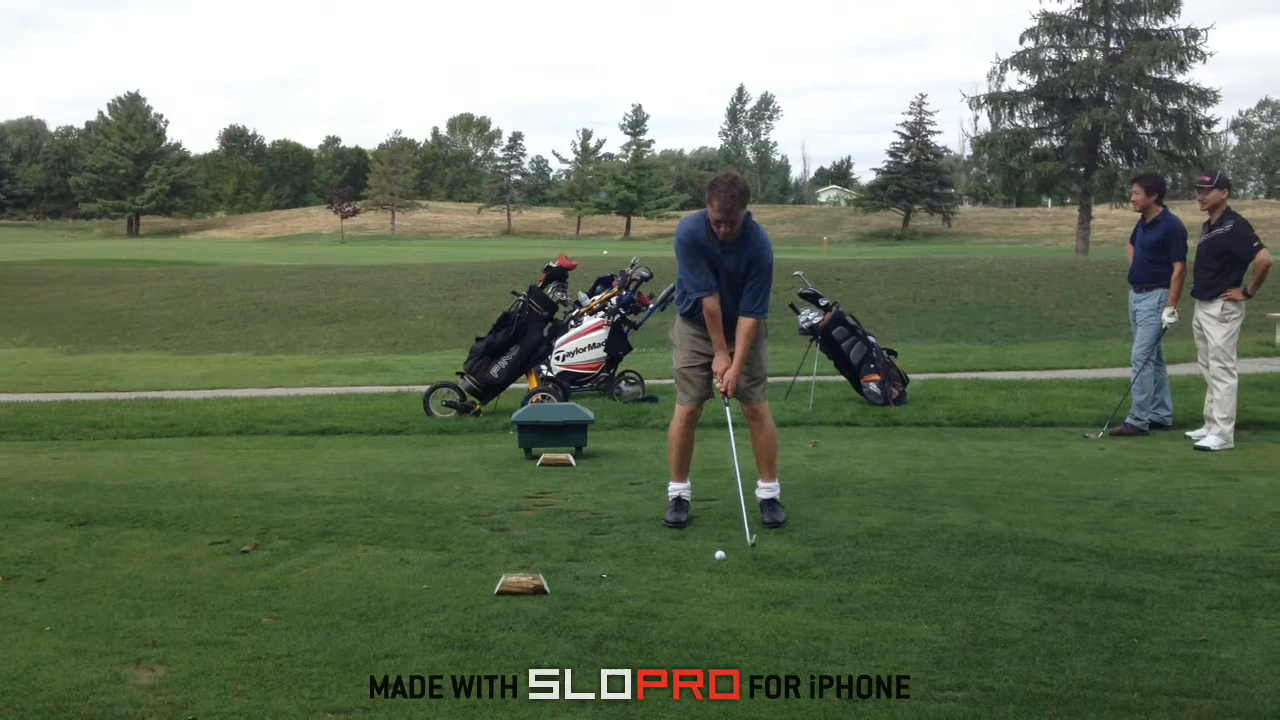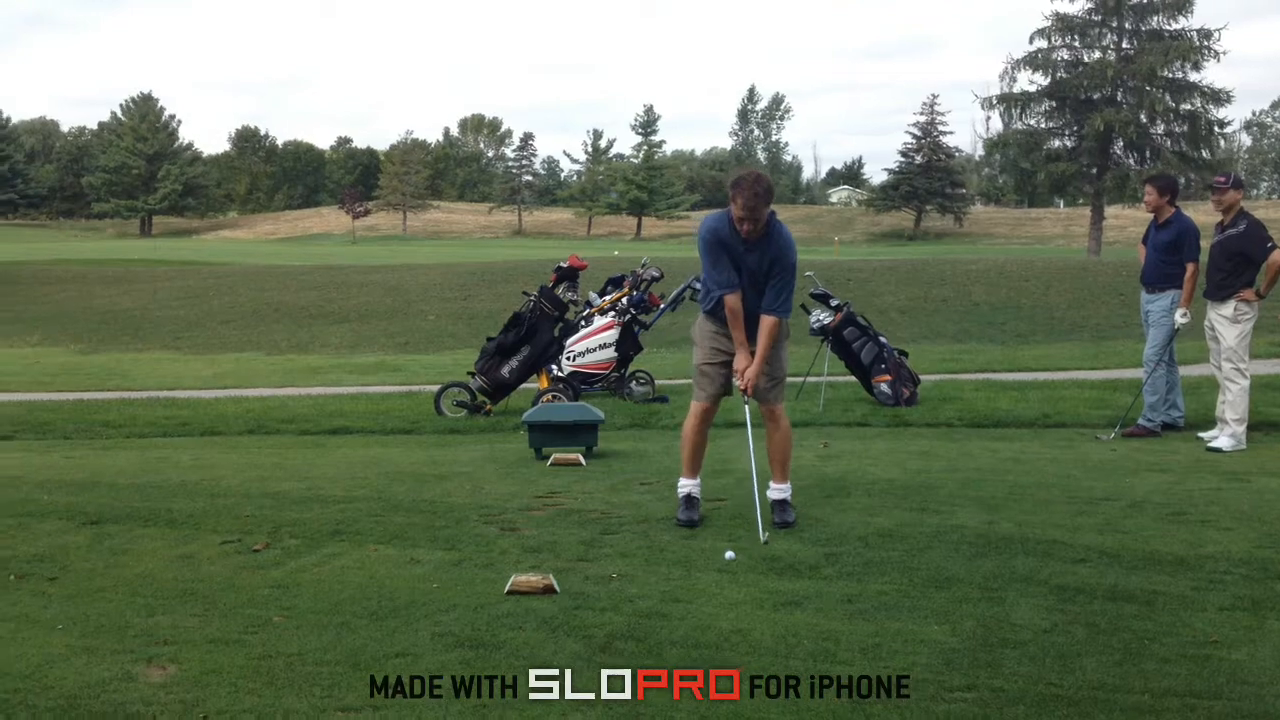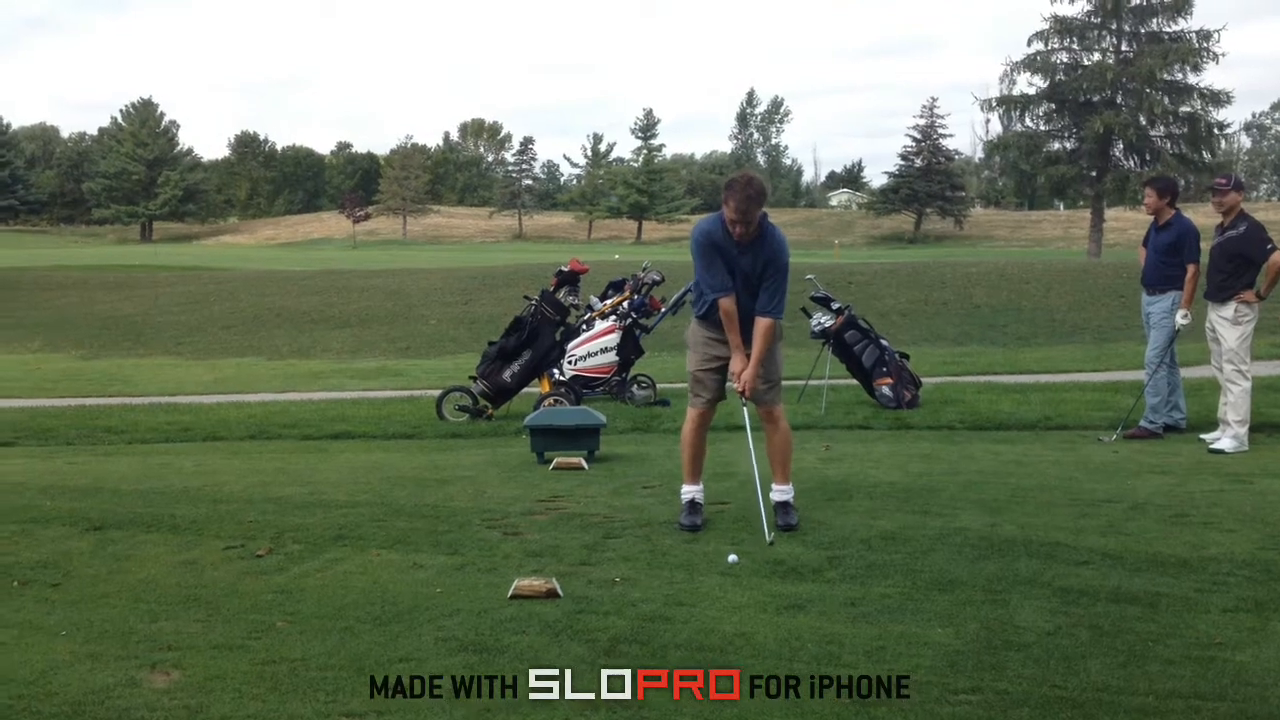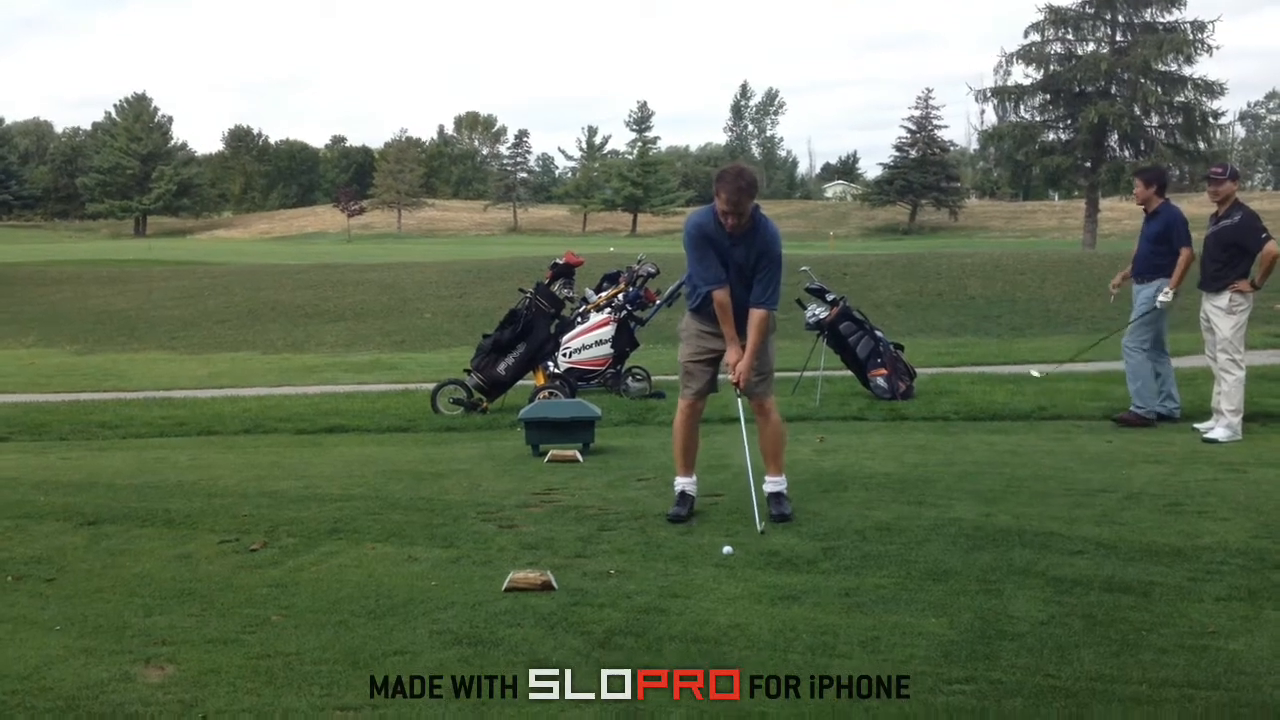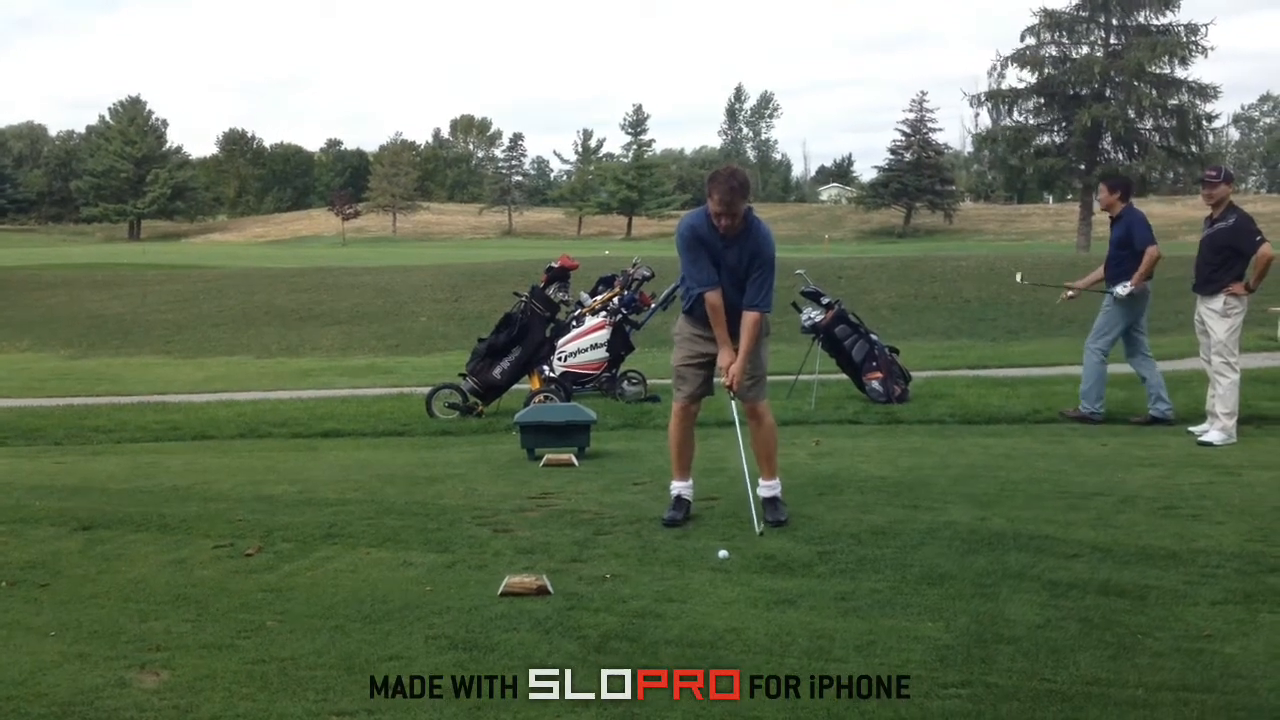
dt=0.4s
person 1, frame 1
left shoulder: (759, 244)
right shoulder: (689, 231)
left elbow: (751, 312)
right elbow: (707, 297)
left wrist: (736, 365)
right wrist: (718, 352)
left hip: (744, 328)
right hip: (695, 326)
left knee: (757, 409)
right knee: (687, 410)
left ankle: (768, 492)
right ankle: (678, 493)
person 1, frame 2
left shoulder: (783, 243)
right shoulder: (712, 229)
left elbow: (774, 311)
right elbow: (730, 294)
left wrist: (757, 364)
right wrist: (739, 349)
left hip: (765, 328)
right hip: (717, 324)
left knee: (774, 409)
right knee: (702, 407)
left ankle: (780, 493)
right ankle: (689, 491)
person 1, frame 3
left shoulder: (775, 244)
right shoulder: (705, 233)
left elbow: (768, 313)
right elbow: (723, 298)
left wrist: (753, 365)
right wrist: (735, 353)
left hip: (760, 330)
right hip: (711, 328)
left knee: (772, 411)
right knee: (699, 412)
left ankle: (782, 496)
right ankle: (691, 496)
person 1, frame 4
left shoulder: (768, 235)
right shoulder: (697, 225)
left elbow: (762, 304)
right elbow: (716, 290)
left wrist: (748, 357)
right wrist: (730, 344)
left hip: (753, 322)
right hip: (704, 321)
left knee: (764, 403)
right knee: (689, 403)
left ankle: (775, 486)
right ankle: (684, 488)
person 1, frame 5
left shoulder: (761, 238)
right shoulder: (690, 228)
left elbow: (755, 306)
right elbow: (709, 292)
left wrist: (741, 359)
right wrist: (723, 348)
left hip: (746, 326)
right hip: (697, 325)
left knee: (756, 406)
right knee: (683, 407)
left ankle: (770, 490)
right ankle: (681, 492)
person 2, frame 1
left shoulder: (1235, 226)
right shoulder: (1207, 226)
left elbow: (1264, 259)
left wrist: (1247, 292)
right wrist: (1201, 302)
left hip: (1223, 308)
right hip: (1202, 306)
left knee: (1222, 370)
right knee: (1209, 370)
left ankle: (1223, 433)
right ankle: (1211, 425)
person 2, frame 2
left shoulder: (1248, 226)
right shoulder: (1220, 227)
left hip: (1235, 309)
right hip: (1214, 307)
left knee: (1234, 371)
right knee: (1221, 371)
left ankle: (1235, 434)
right ankle: (1223, 426)
person 2, frame 3
left shoulder: (1248, 228)
right shoulder: (1220, 228)
left hip: (1236, 310)
right hip: (1215, 308)
left knee: (1236, 372)
right knee: (1222, 373)
left ankle: (1237, 436)
right ankle: (1225, 428)
person 2, frame 4
left shoulder: (1243, 217)
right shoulder: (1215, 218)
left wrist: (1255, 284)
left hip: (1230, 300)
right hip: (1209, 298)
left knee: (1229, 361)
right knee: (1216, 361)
left ankle: (1231, 425)
right ankle: (1219, 417)
person 2, frame 5
left shoulder: (1238, 220)
right shoulder: (1209, 221)
left elbow: (1266, 253)
left wrist: (1250, 286)
left hip: (1225, 302)
right hip: (1204, 300)
left knee: (1224, 364)
right knee: (1211, 364)
left ankle: (1225, 428)
right ankle: (1214, 420)
person 3, frame 1
left shoulder: (1172, 226)
right shoulder: (1143, 222)
left elbow: (1179, 269)
left wrist: (1171, 307)
left hip: (1155, 298)
right hip: (1135, 295)
left knee: (1141, 357)
right knee: (1152, 357)
left ankle: (1138, 420)
right ankle: (1161, 415)
person 3, frame 2
left shoulder: (1185, 227)
right shoulder: (1155, 222)
left elbow: (1192, 270)
left wrist: (1184, 308)
left hip: (1168, 299)
right hip: (1148, 296)
left knee: (1153, 358)
right knee: (1165, 359)
left ankle: (1150, 422)
right ankle: (1173, 416)
person 3, frame 3
left shoulder: (1185, 228)
right shoulder: (1155, 225)
left elbow: (1193, 271)
left wrist: (1184, 309)
left hip: (1168, 300)
right hip: (1148, 297)
left knee: (1155, 360)
right knee: (1165, 360)
left ankle: (1152, 423)
right ankle: (1174, 418)
person 3, frame 4
left shoulder: (1172, 215)
right shoulder: (1150, 215)
left elbow: (1187, 254)
left wrist: (1170, 289)
right wrist: (1123, 275)
left hip: (1157, 288)
right hip: (1142, 287)
left knee: (1133, 344)
right knee: (1156, 349)
left ankle: (1142, 409)
right ankle: (1168, 407)
person 3, frame 5
left shoulder: (1133, 218)
right shoulder: (1119, 221)
left elbow: (1153, 253)
right elbow: (1111, 265)
left wrist: (1133, 283)
right wrist: (1081, 285)
left hip: (1127, 294)
right hip: (1125, 294)
left knee: (1095, 348)
right knee: (1139, 353)
left ankle: (1090, 408)
right ankle: (1161, 410)
